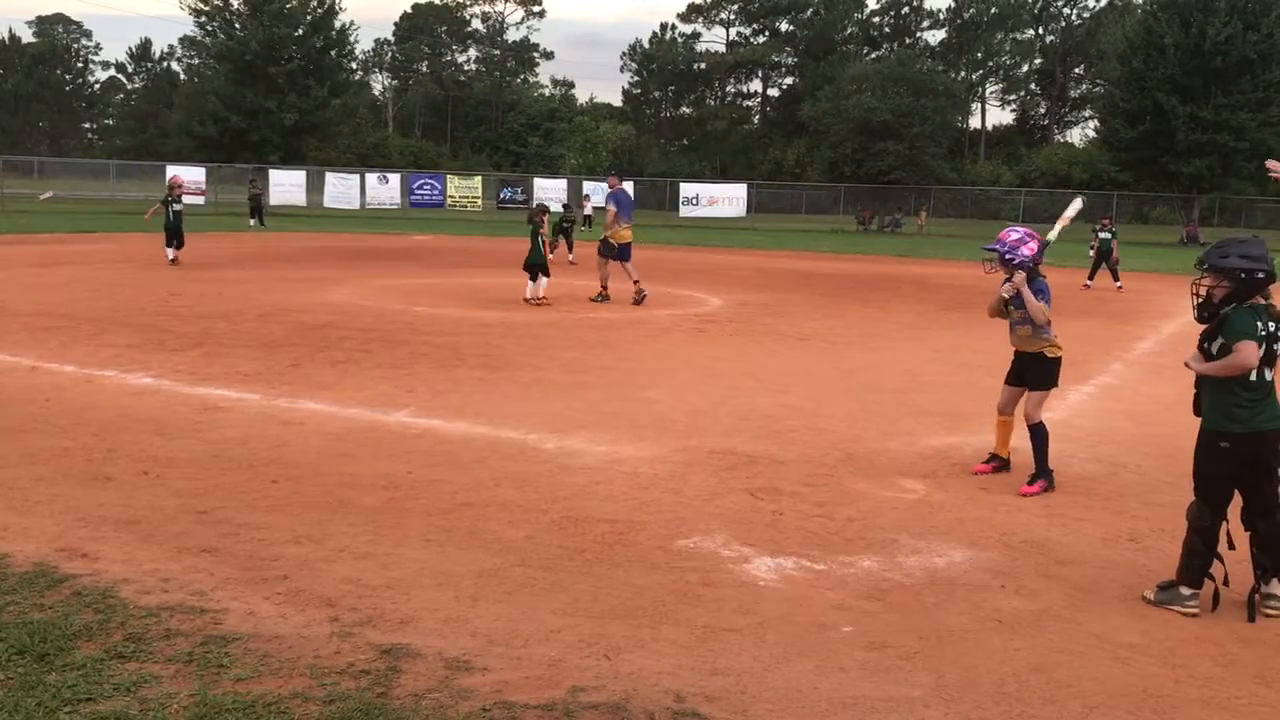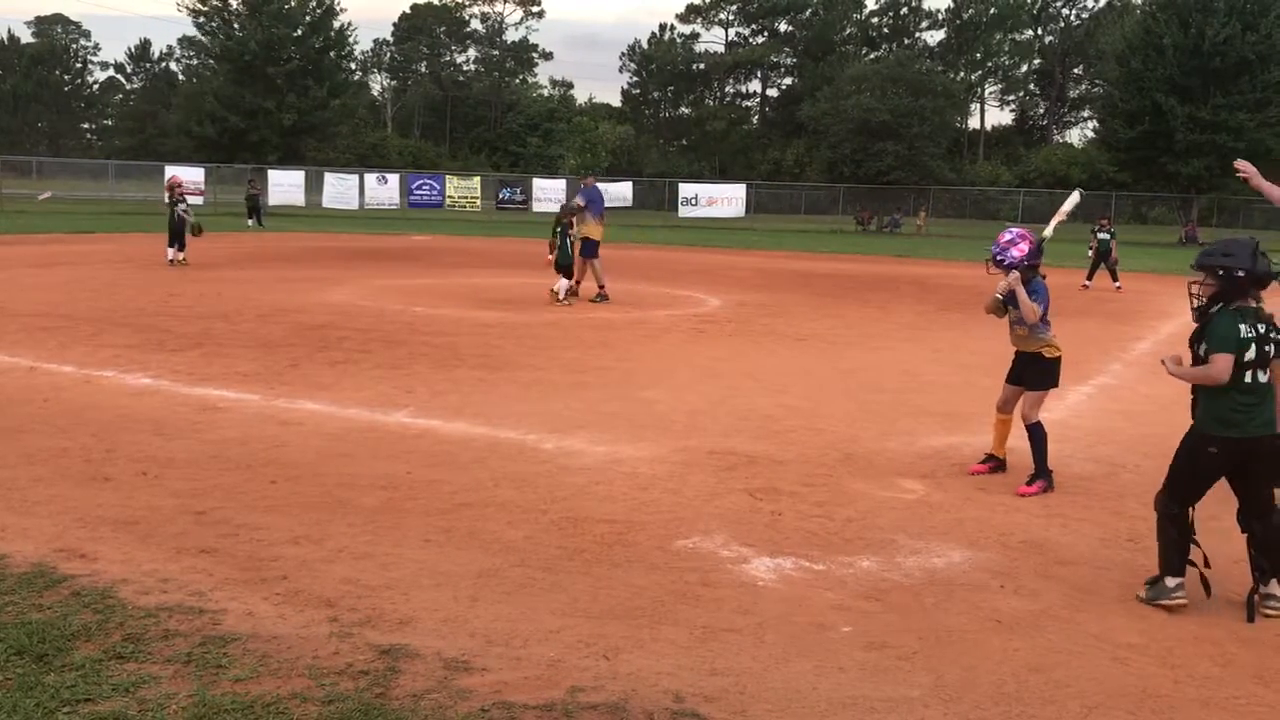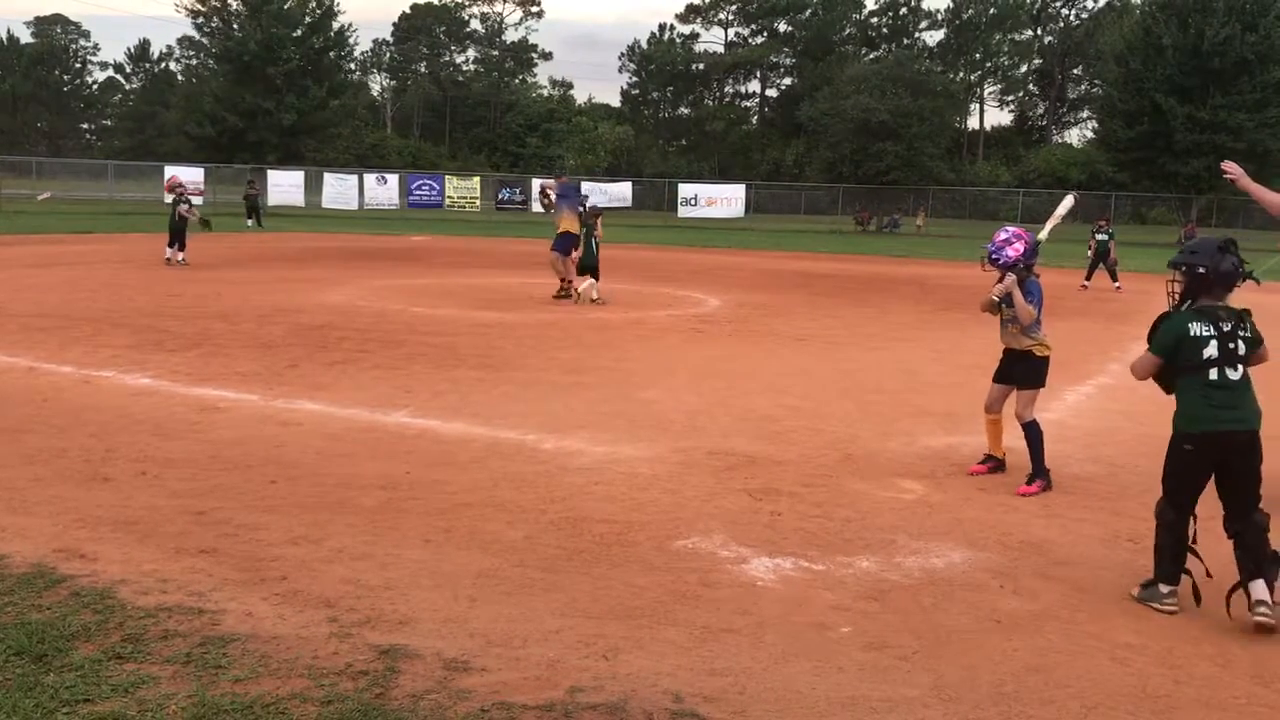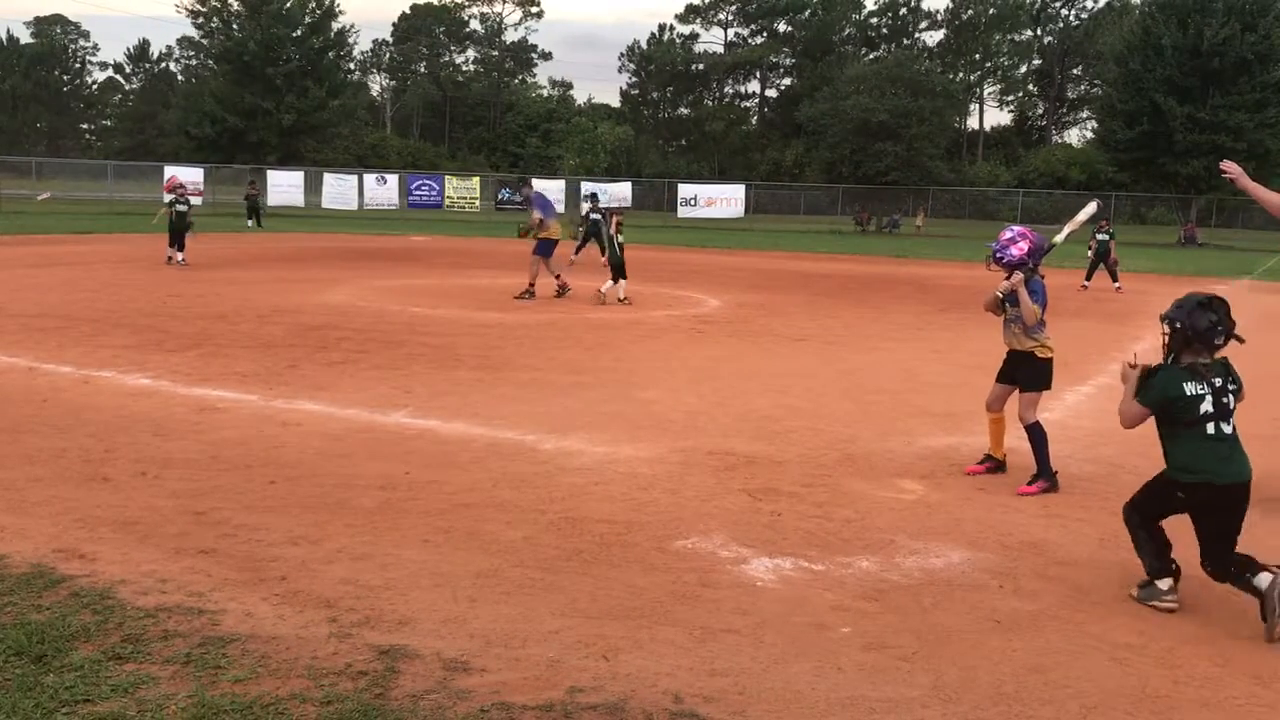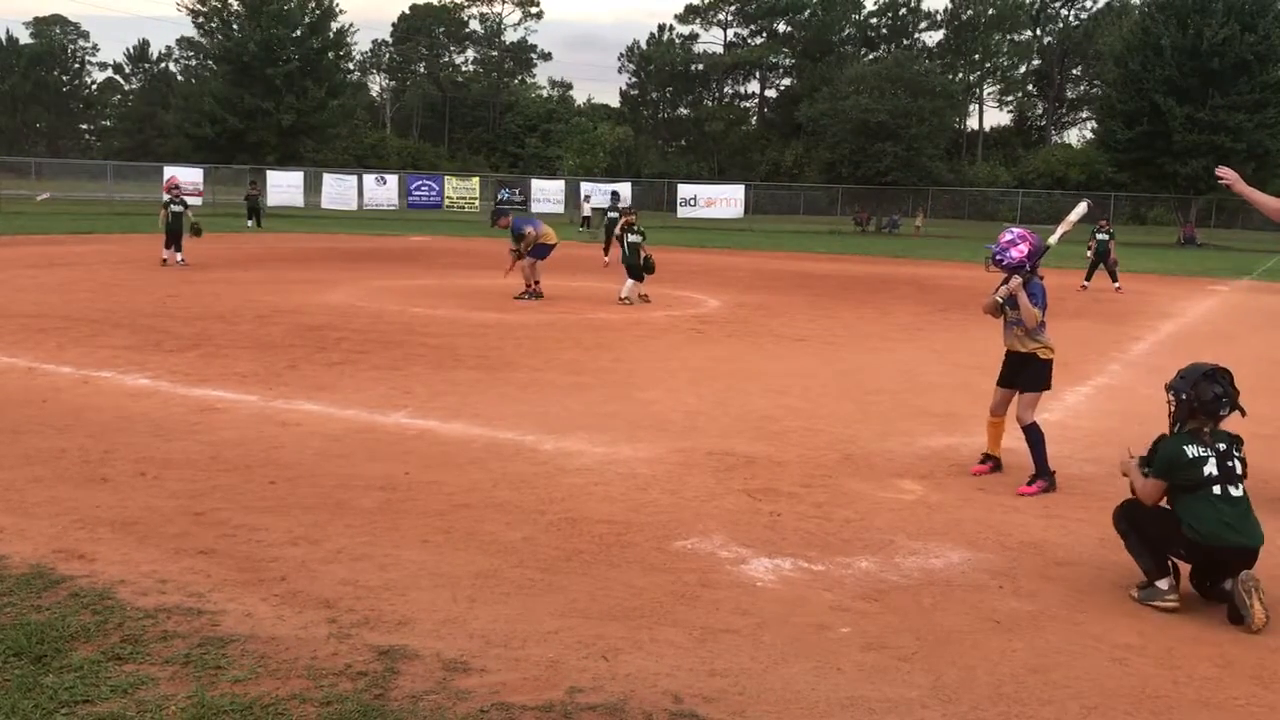
dt=0.4s
person 1, frame 1
left shoulder: (1237, 317)
left elbow: (1247, 359)
left wrist: (1203, 366)
left hip: (1226, 432)
left knee: (1207, 510)
left ankle: (1187, 589)
person 1, frame 2
left shoulder: (1222, 320)
left elbow: (1219, 373)
left wrist: (1179, 370)
left hip: (1217, 433)
left knee: (1173, 500)
left ankle: (1171, 581)
person 1, frame 3
left shoulder: (1178, 322)
right shoulder: (1243, 322)
left elbow: (1142, 371)
left wrist: (1138, 362)
left hip: (1197, 432)
right hip: (1245, 431)
left knee: (1175, 508)
right knee: (1245, 513)
left ankle: (1165, 587)
person 1, frame 4
left shoulder: (1168, 379)
right shoulder: (1225, 372)
left elbow: (1128, 418)
left wrist: (1131, 383)
left hip: (1192, 480)
right hip: (1237, 480)
left knee: (1138, 513)
right knee: (1219, 557)
left ankle: (1163, 585)
person 1, frame 5
left shoulder: (1173, 447)
right shoulder: (1233, 444)
left elbow: (1149, 497)
left wrist: (1133, 471)
left hip: (1205, 544)
right hip: (1248, 548)
left knee: (1127, 513)
right knee: (1208, 579)
left ankle: (1162, 585)
right ankle: (1233, 584)
person 2, frame 1
left shoulder: (1038, 285)
right shoulder: (1010, 282)
left elbow: (1041, 318)
right elbow: (993, 313)
left wrist: (1024, 288)
right wrist: (1001, 295)
left hip: (1044, 356)
right hip: (1022, 355)
left knee: (1031, 414)
right knee: (1004, 407)
left ankle: (1043, 475)
right ankle: (1001, 457)
person 2, frame 2
left shoulder: (1036, 285)
right shoulder: (1011, 284)
left elbow: (1031, 317)
right elbow: (991, 310)
left wrist: (1018, 287)
right wrist: (999, 292)
left hip: (1043, 356)
right hip: (1023, 354)
left knee: (1029, 413)
right knee: (1003, 406)
left ankle: (1043, 476)
right ankle: (997, 457)
person 2, frame 3
left shoulder: (1030, 285)
right shoulder: (1006, 280)
left elbow: (1027, 319)
right elbow: (986, 309)
left wrist: (1014, 289)
right wrist: (994, 294)
left hip: (1032, 355)
right hip: (1011, 352)
left knee: (1023, 413)
right knee: (992, 406)
left ankle: (1041, 475)
right ankle: (996, 457)
person 2, frame 4
left shoulder: (1034, 284)
right shoulder: (1011, 280)
left elbow: (1031, 319)
right elbow: (990, 308)
left wrist: (1020, 288)
right wrist: (999, 291)
left hip: (1035, 357)
right hip: (1015, 354)
left knee: (1026, 415)
right knee: (993, 404)
left ankle: (1046, 475)
right ankle: (995, 457)
person 2, frame 5
left shoulder: (1034, 287)
right shoulder: (1009, 282)
left elbow: (1032, 322)
right elbow: (988, 310)
left wrist: (1020, 292)
right wrist: (999, 295)
left hip: (1036, 358)
right hip: (1014, 355)
left knee: (1024, 416)
right knee: (996, 409)
left ankle: (1044, 476)
right ankle: (992, 456)
